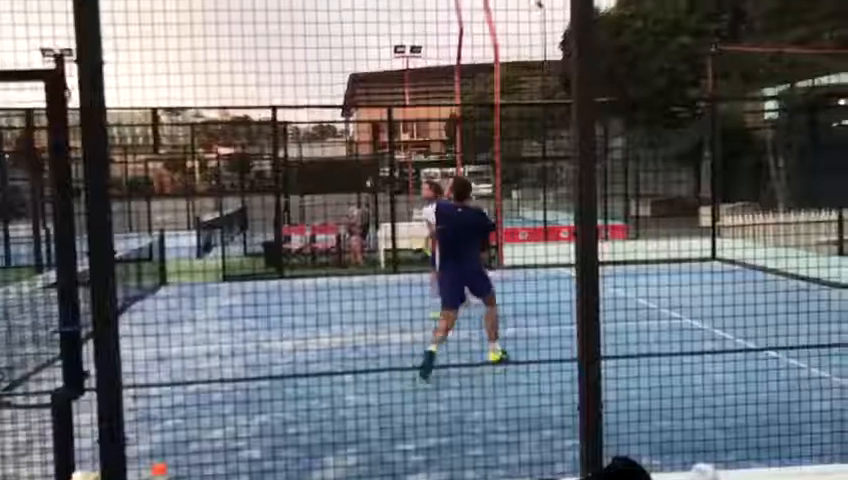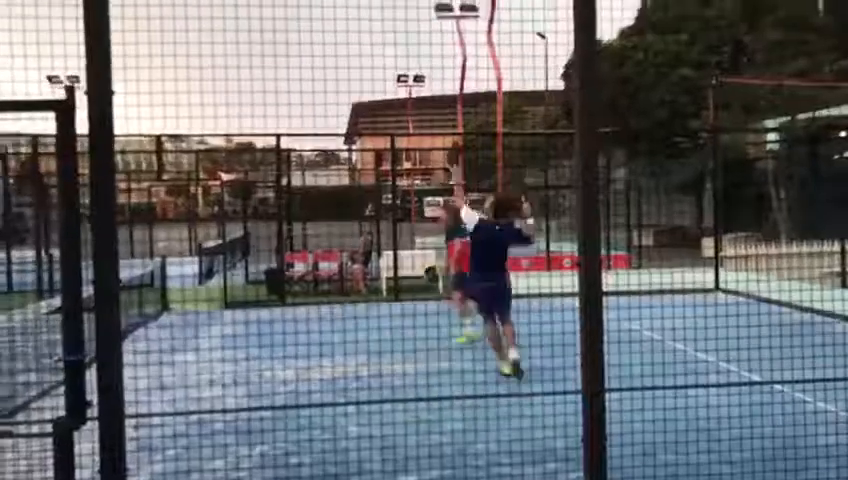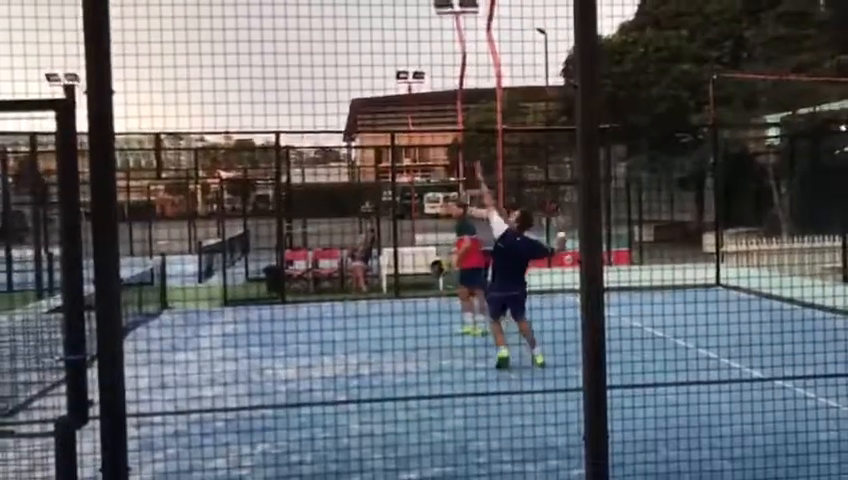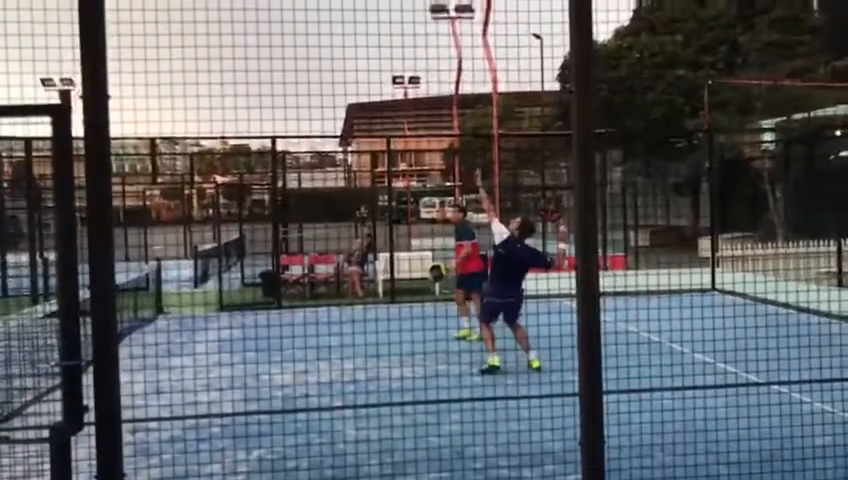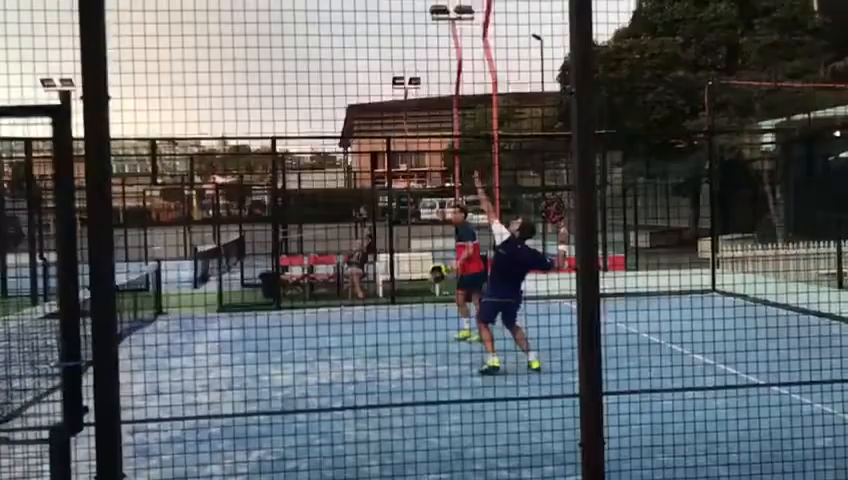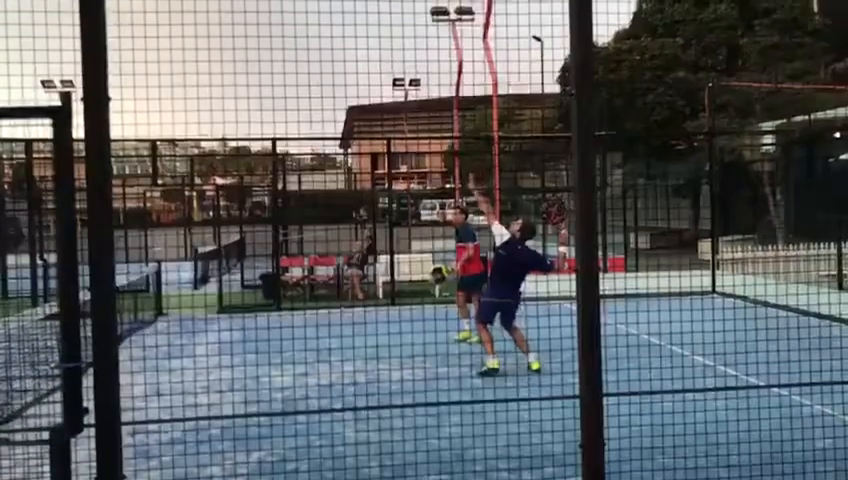
dt=0.3s
person 1, frame 1
left shoulder: (440, 209)
right shoulder: (477, 214)
right elbow: (492, 229)
left hip: (449, 270)
right hip: (473, 268)
left knee: (447, 316)
right knee: (491, 304)
left ankle: (432, 351)
right ankle: (495, 351)
person 1, frame 2
left shoulder: (478, 223)
right shoulder: (509, 230)
left elbow: (460, 201)
right elbow: (530, 238)
left wrist: (458, 184)
right wrist: (526, 216)
left hip: (479, 284)
right hip: (499, 282)
left knee: (490, 322)
right knee: (505, 321)
left ankle: (504, 364)
right ankle: (512, 356)
person 1, frame 3
left shoulder: (503, 233)
right shoulder: (531, 245)
left elbow: (489, 204)
right elbow: (555, 252)
left wrist: (481, 179)
right wrist: (561, 233)
left hip: (498, 290)
right hip: (518, 290)
left knee: (495, 319)
right knee: (520, 319)
left ankle: (502, 353)
right ankle: (537, 355)
person 1, frame 4
left shoulder: (504, 239)
right shoulder: (531, 253)
left elbow: (490, 211)
right elbow: (554, 263)
left wrist: (480, 186)
left hip: (495, 295)
right hip: (514, 296)
left knee: (485, 323)
right knee: (513, 324)
left ankle: (493, 360)
right ankle: (532, 358)
person 1, frame 5
left shoulder: (504, 239)
right shoulder: (532, 255)
left elbow: (490, 212)
right elbow: (555, 265)
left wrist: (479, 187)
left hip: (494, 295)
right hip: (513, 296)
left knee: (483, 323)
right knee: (511, 325)
left ankle: (492, 360)
right ankle: (532, 358)
person 1, frame 6
left shoulder: (505, 240)
right shoulder: (531, 255)
left elbow: (489, 214)
right elbow: (554, 267)
left wrist: (475, 191)
left hip: (493, 295)
right hip: (512, 297)
left knee: (481, 323)
right knee: (509, 325)
left ankle: (492, 361)
right ankle: (532, 359)
person 2, frame 1
left shoulder: (435, 205)
right shoulder: (431, 204)
left elbow: (436, 227)
left wrist: (430, 240)
left knee: (436, 276)
right knee: (438, 275)
person 2, frame 2
left shoulder: (453, 227)
right shoulder: (455, 227)
left elbow: (459, 246)
left wrist: (452, 263)
left hip: (462, 268)
right hip: (462, 268)
left knee: (457, 298)
right knee: (460, 299)
left ankle: (469, 331)
right ankle: (468, 330)
person 2, frame 3
left shoulder: (464, 223)
right shoulder: (462, 223)
left elbow: (467, 243)
left wrist: (457, 257)
right wrist: (457, 256)
left hip: (473, 265)
right hip: (468, 265)
left knee: (478, 294)
right knee: (464, 294)
left ankle: (481, 326)
right ankle: (469, 325)
person 2, frame 4
left shoulder: (465, 228)
right shoulder: (460, 227)
left elbow: (468, 249)
left wrist: (457, 261)
right wrist: (456, 262)
left hip: (474, 270)
right hip: (465, 270)
left knee: (476, 300)
right knee: (460, 298)
right ankle: (466, 329)
person 2, frame 5
left shoulder: (466, 229)
right shoulder: (460, 229)
left elbow: (470, 250)
left wrist: (459, 262)
right wrist: (458, 263)
left hip: (474, 271)
right hip: (466, 271)
left knee: (476, 300)
right knee: (460, 299)
right ankle: (466, 330)
person 2, frame 6
left shoulder: (466, 230)
right shoulder: (459, 230)
left elbow: (470, 251)
left wrist: (460, 263)
right wrist: (458, 265)
left hip: (474, 272)
right hip: (466, 272)
left knee: (477, 302)
right knee: (461, 300)
right ankle: (466, 331)
